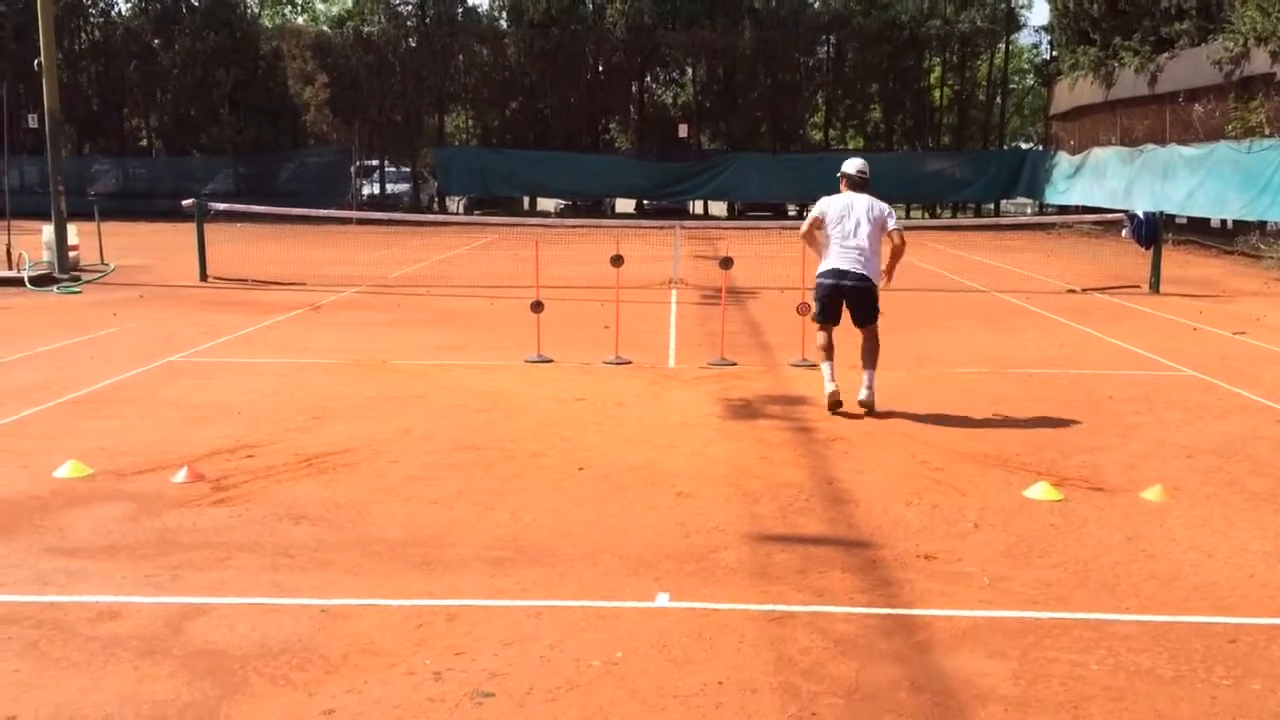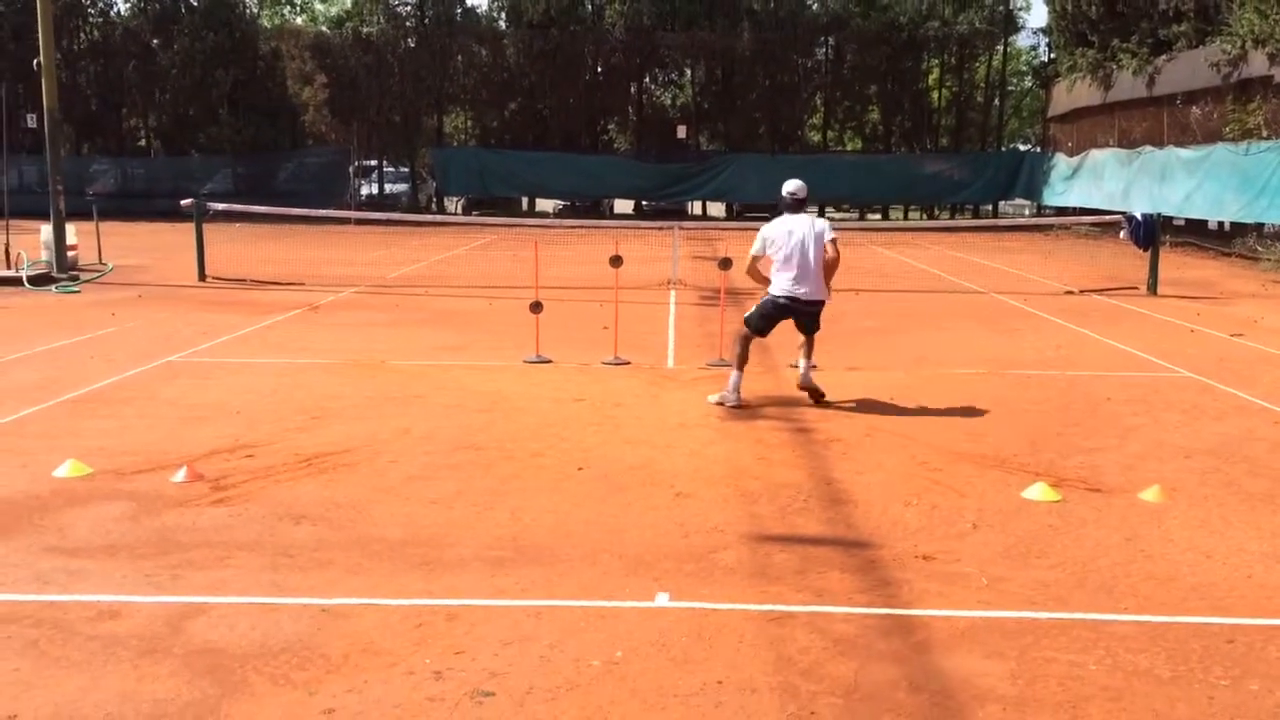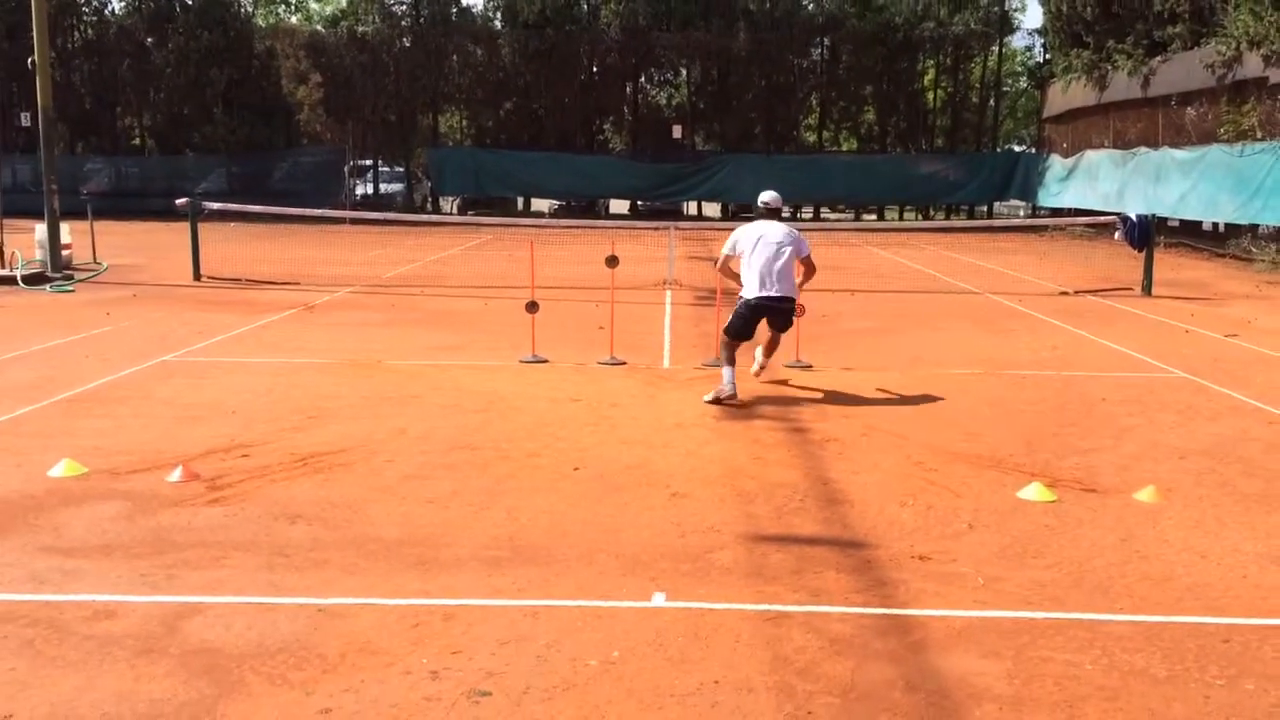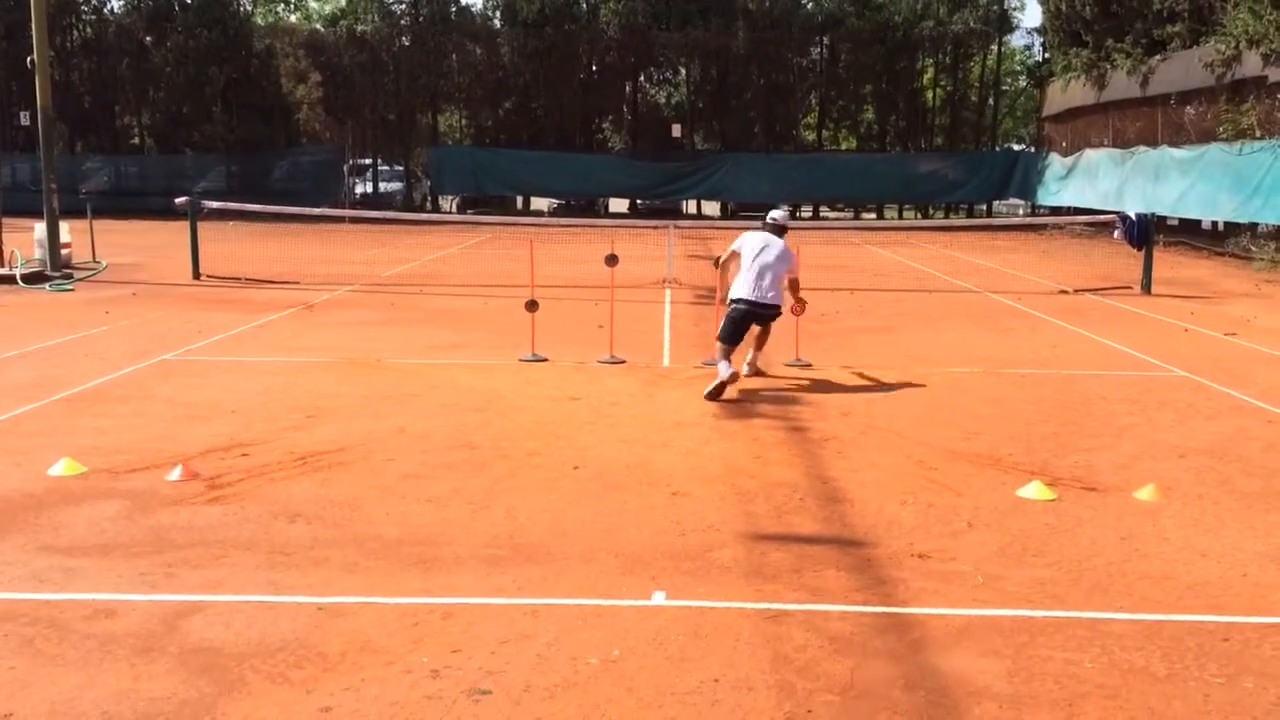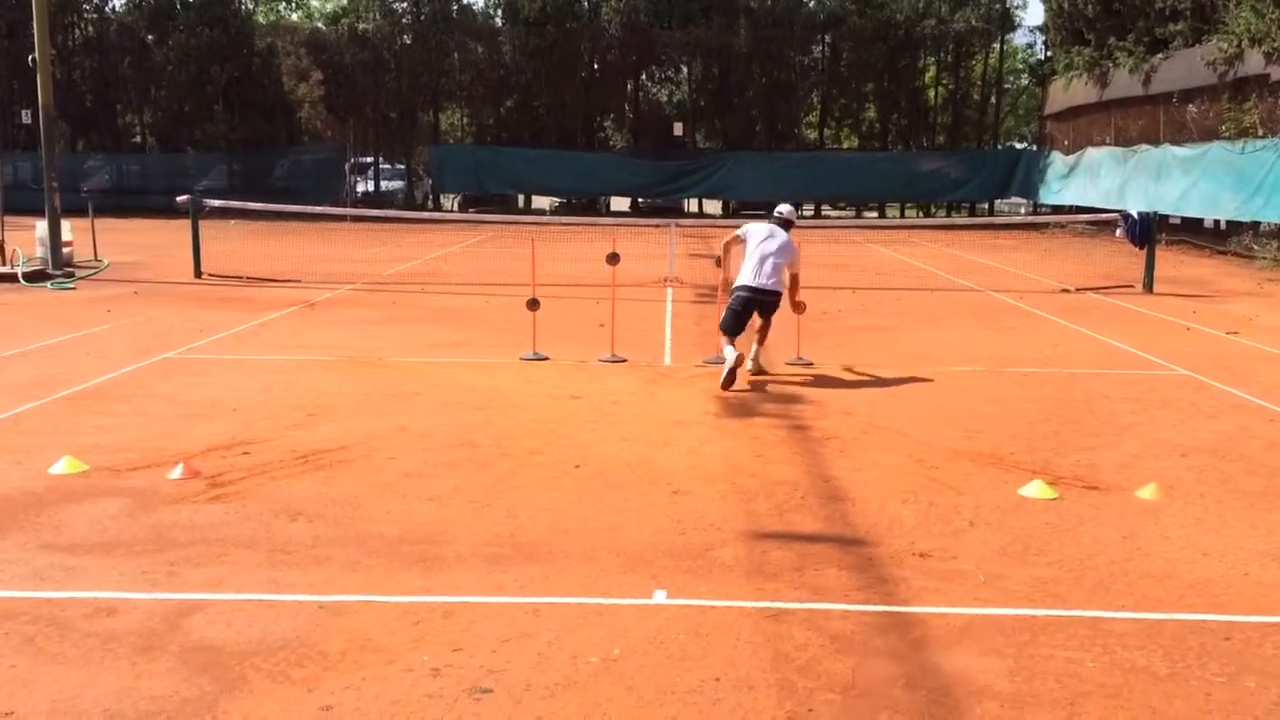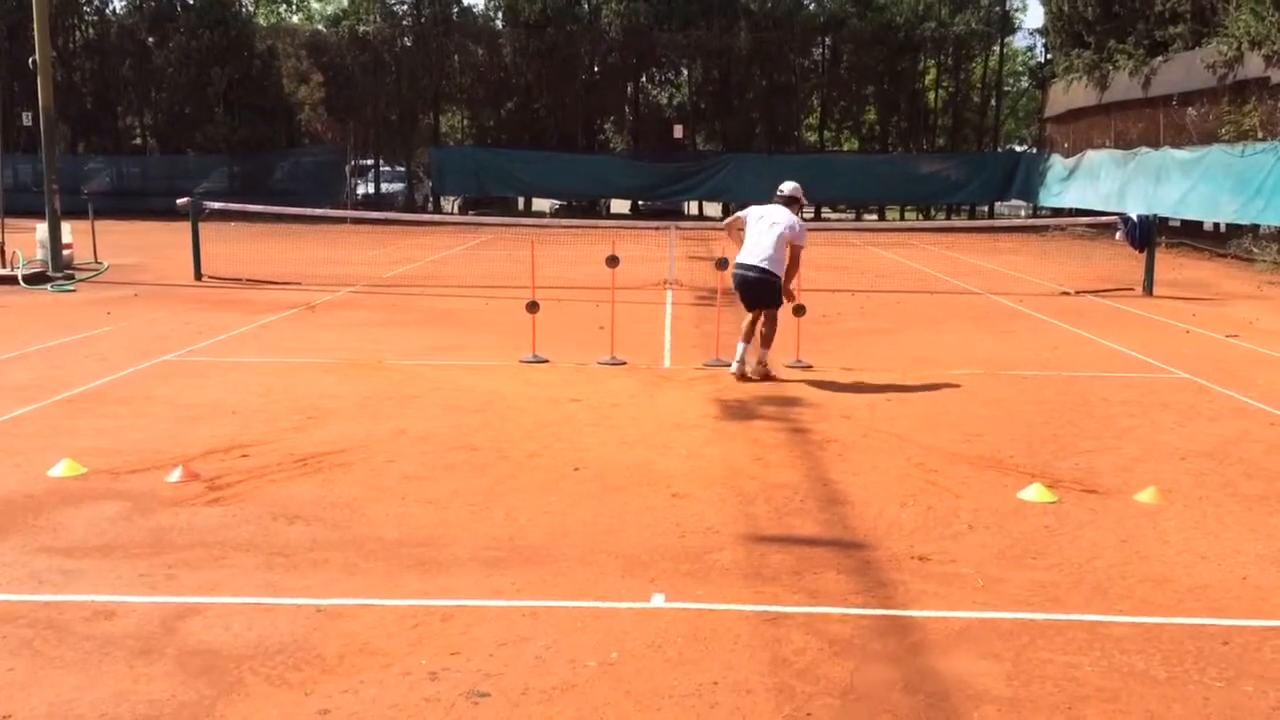
dt=0.2s
person 1, frame 1
left shoulder: (828, 202)
right shoulder: (881, 207)
left elbow: (805, 233)
right elbow: (899, 242)
right wrist: (890, 268)
left hip: (830, 276)
right hip: (865, 278)
left knee: (825, 331)
right knee: (870, 333)
left ankle: (830, 385)
right ankle: (867, 391)
person 1, frame 2
left shoulder: (769, 229)
right shoulder: (821, 224)
left elbow: (749, 268)
right elbow: (833, 257)
right wrist: (825, 284)
left hip: (779, 296)
right hip: (813, 299)
left knee: (743, 336)
right knee: (808, 333)
left ankle: (732, 392)
right ankle: (805, 377)
person 1, frame 3
left shoulder: (742, 231)
right shoulder: (793, 234)
left elbow: (721, 266)
right elbow: (810, 270)
right wrist: (799, 284)
left hip: (753, 298)
right hip: (784, 299)
left knee: (728, 342)
right knee: (777, 331)
left ankle: (727, 385)
right ankle: (761, 363)
person 1, frame 4
left shoulder: (749, 237)
right shoulder: (788, 253)
left elbow: (723, 262)
right elbow: (793, 285)
left wrist: (723, 290)
right wrist: (797, 298)
left hip: (742, 301)
right hip: (771, 305)
left knee: (723, 348)
right knee: (764, 323)
left ankle: (725, 372)
right ankle: (750, 364)
person 1, frame 5
left shoulder: (754, 227)
right shoulder: (791, 246)
left elbow: (726, 243)
right elbow: (793, 282)
left wrist: (725, 272)
right wrist: (793, 300)
left hip: (744, 289)
right hip: (771, 292)
left knee: (727, 336)
right knee: (765, 318)
left ankle: (732, 359)
right ankle: (754, 361)
person 1, frame 6
left shoulder: (756, 210)
right shoulder: (797, 223)
left elbow: (728, 224)
right elbow: (794, 260)
right wrist: (786, 286)
left hip: (741, 269)
right hip: (766, 274)
left knee: (755, 313)
right knee: (769, 315)
left ankle: (740, 363)
right ankle: (761, 366)
